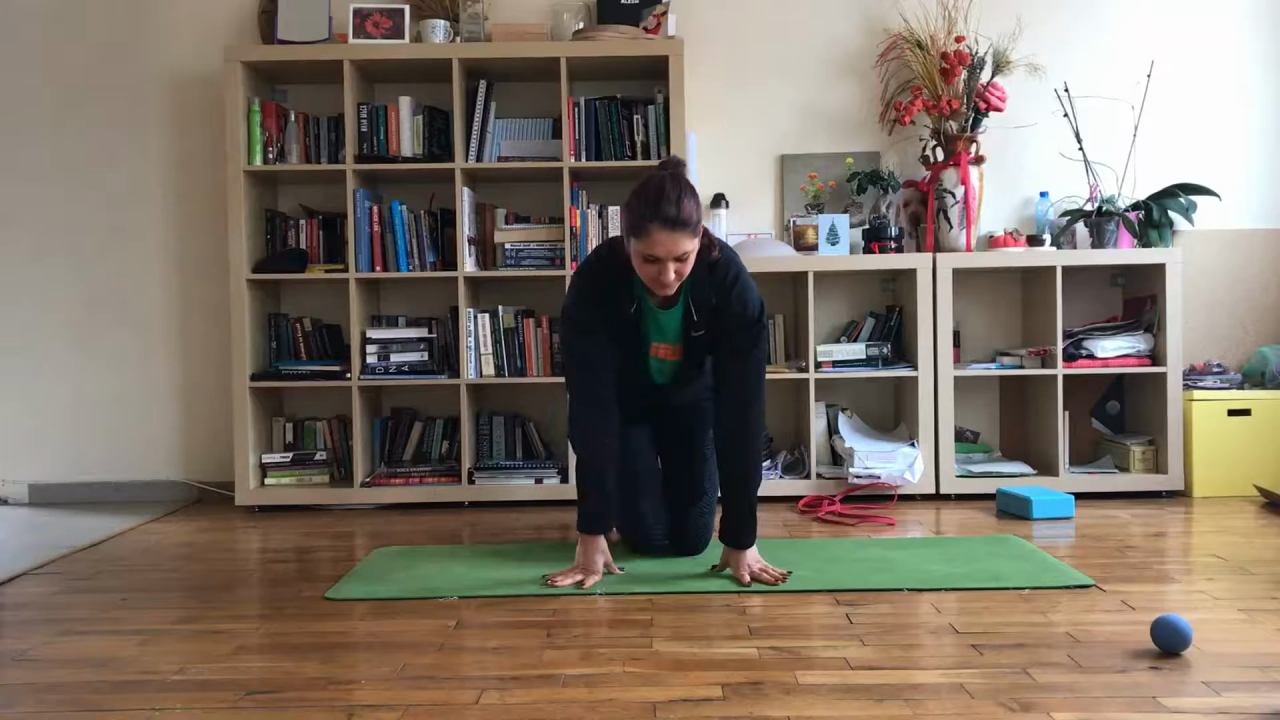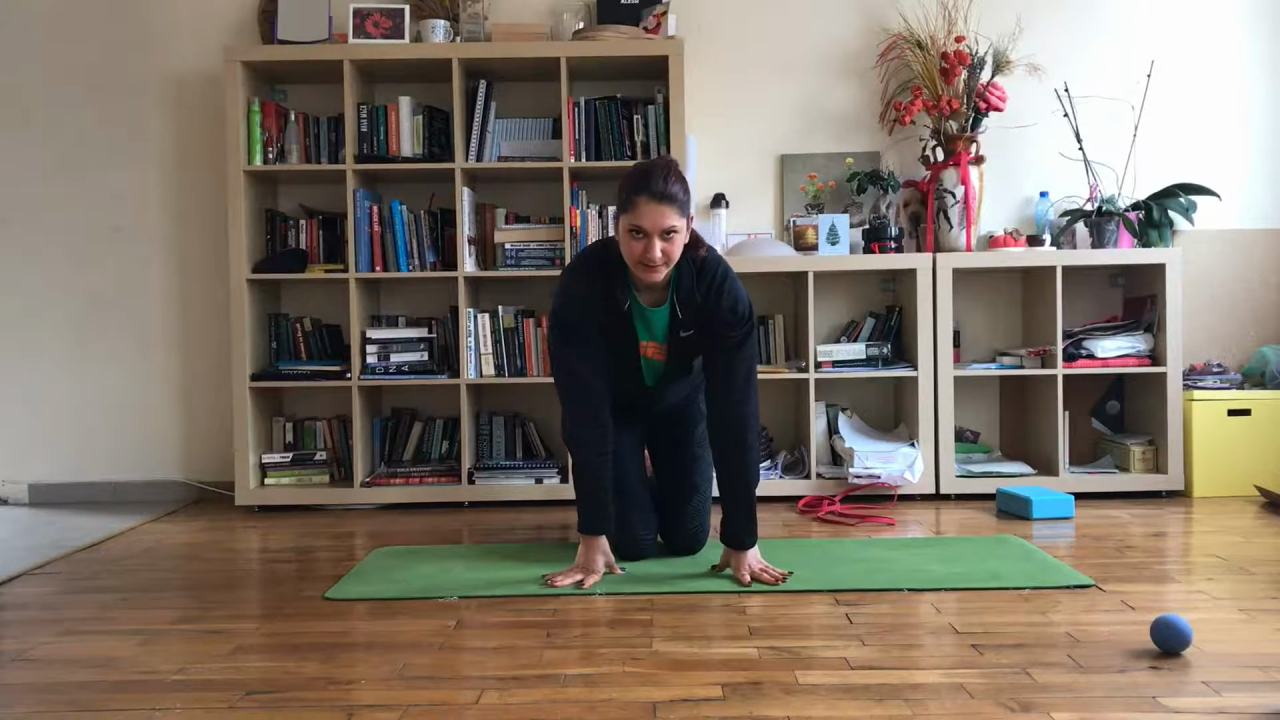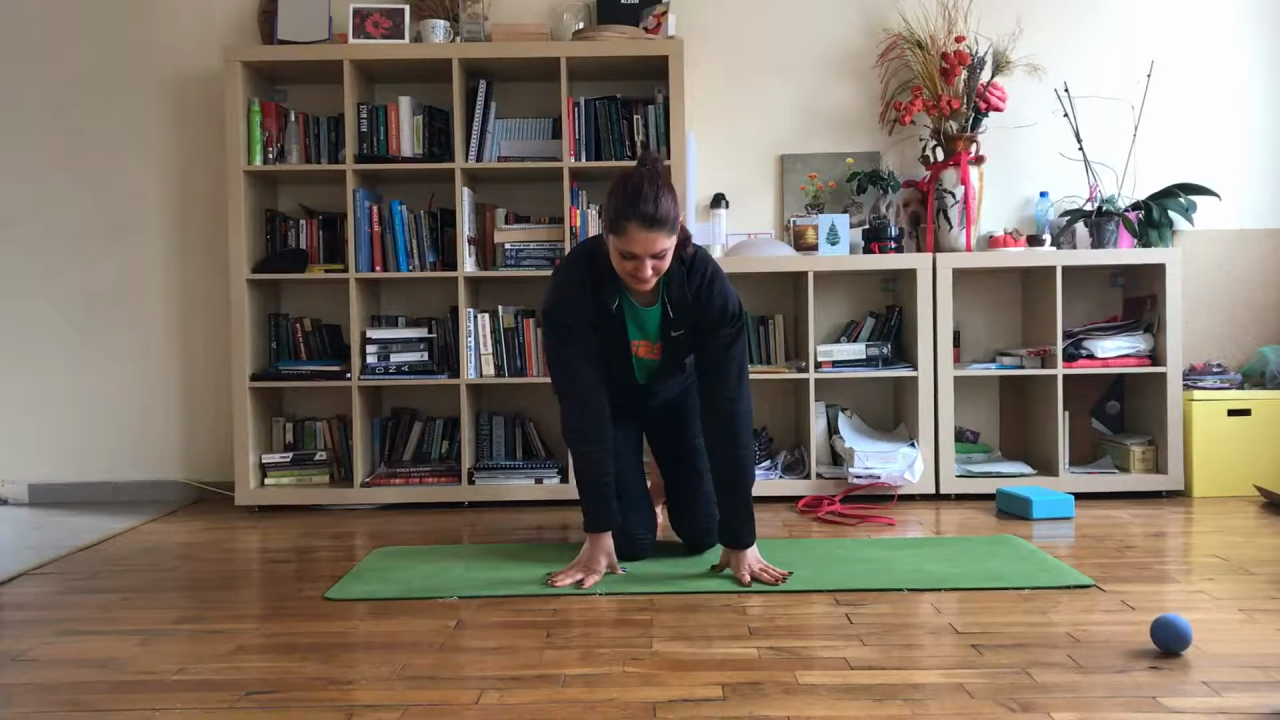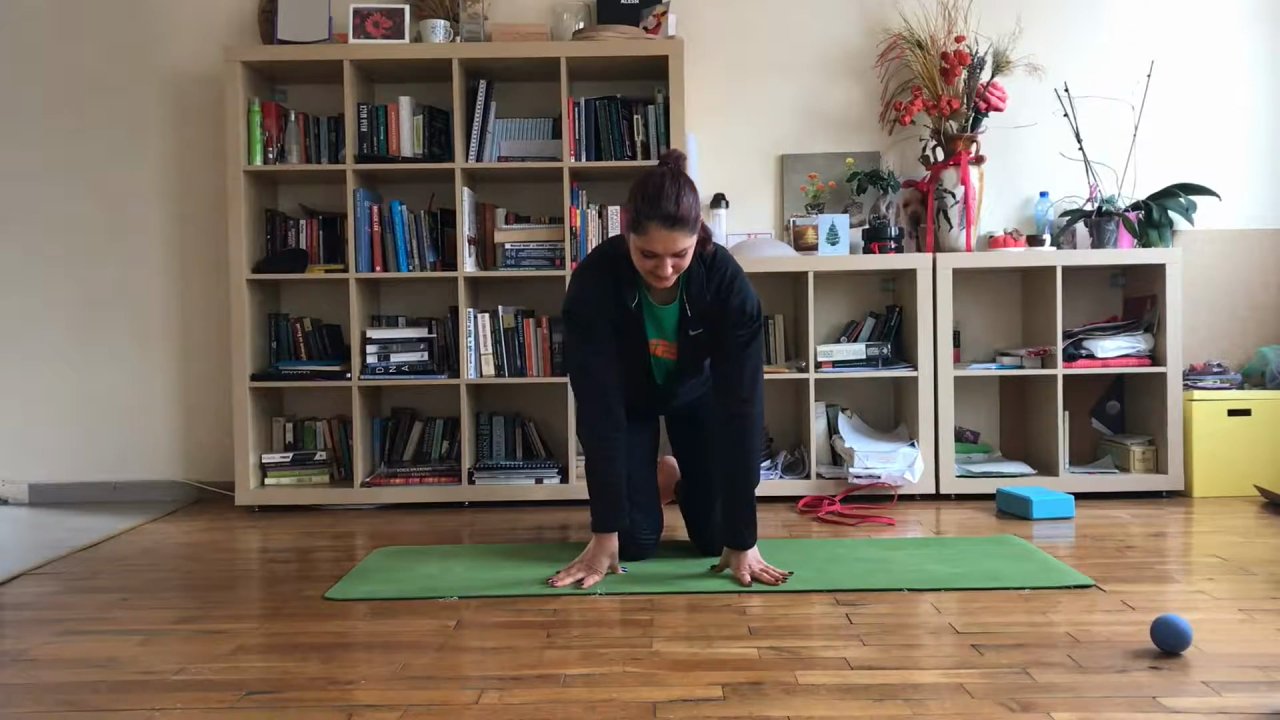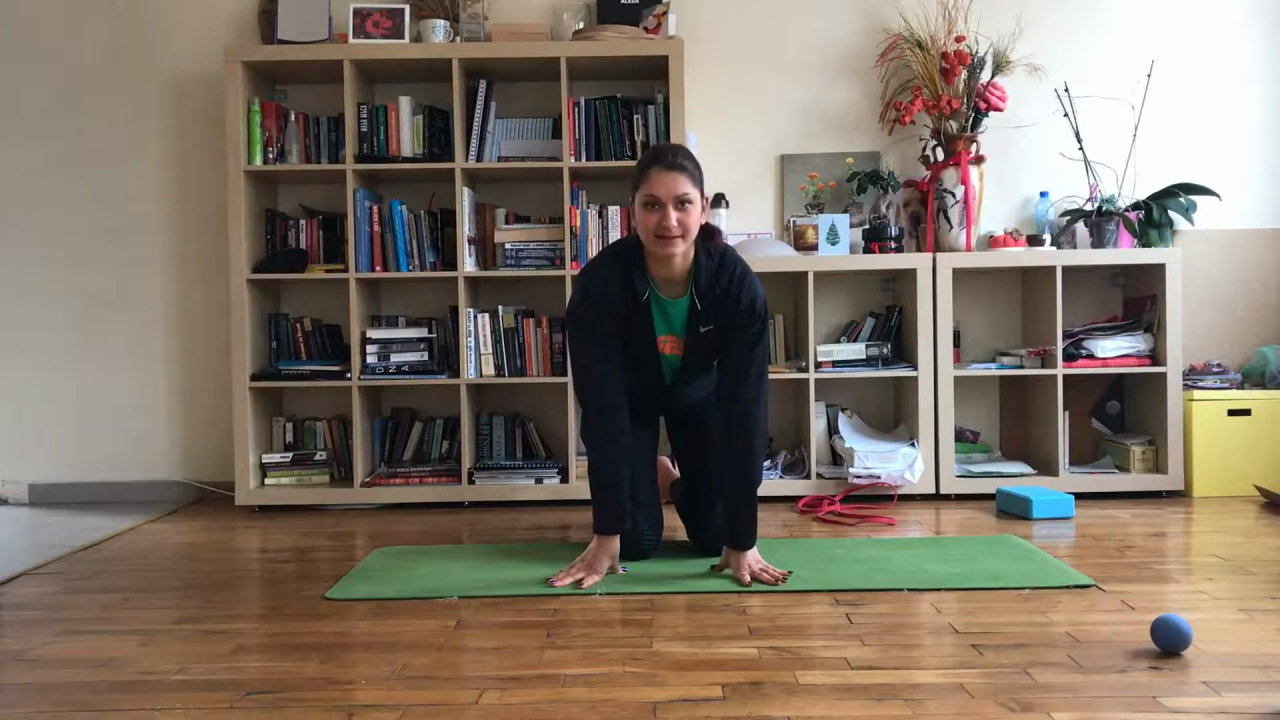
dt=0.5s
person 1, frame 1
left shoulder: (729, 279)
right shoulder: (595, 279)
left elbow: (741, 407)
right elbow: (592, 406)
left wrist: (741, 541)
right wrist: (591, 539)
left hip: (691, 390)
right hip: (624, 389)
left knee: (691, 539)
right knee: (646, 534)
left ankle: (664, 473)
right ankle: (649, 474)
person 1, frame 2
left shoulder: (717, 283)
right shoulder: (582, 283)
left elbow: (735, 407)
right elbow: (584, 410)
left wrist: (742, 539)
right wrist: (592, 537)
left hip: (679, 397)
right hip: (612, 402)
left knee: (687, 538)
right knee: (634, 541)
left ankle: (660, 480)
right ankle: (635, 482)
person 1, frame 3
left shoulder: (705, 280)
right shoulder: (574, 281)
left elbow: (727, 404)
right elbow: (583, 409)
left wrist: (739, 539)
right wrist: (598, 534)
left hip: (675, 391)
right hip: (608, 396)
left knee: (700, 532)
right knee: (632, 541)
left ankle: (668, 485)
right ankle: (634, 491)
person 1, frame 4
left shoulder: (726, 281)
right shoulder: (594, 281)
left elbow: (740, 406)
right elbow: (599, 408)
left wrist: (741, 540)
right wrist: (604, 533)
left hip: (697, 391)
right hip: (627, 395)
left knee: (714, 536)
right knee: (636, 541)
left ankle: (680, 481)
right ankle: (653, 478)
person 1, frame 5
left shoulder: (735, 281)
right shoulder: (600, 281)
left elbow: (744, 407)
right elbow: (603, 409)
left wrist: (741, 540)
right wrist: (606, 534)
left hip: (699, 394)
right hip: (630, 396)
left knee: (714, 536)
right knee: (637, 541)
left ankle: (680, 484)
right ankle: (653, 480)
